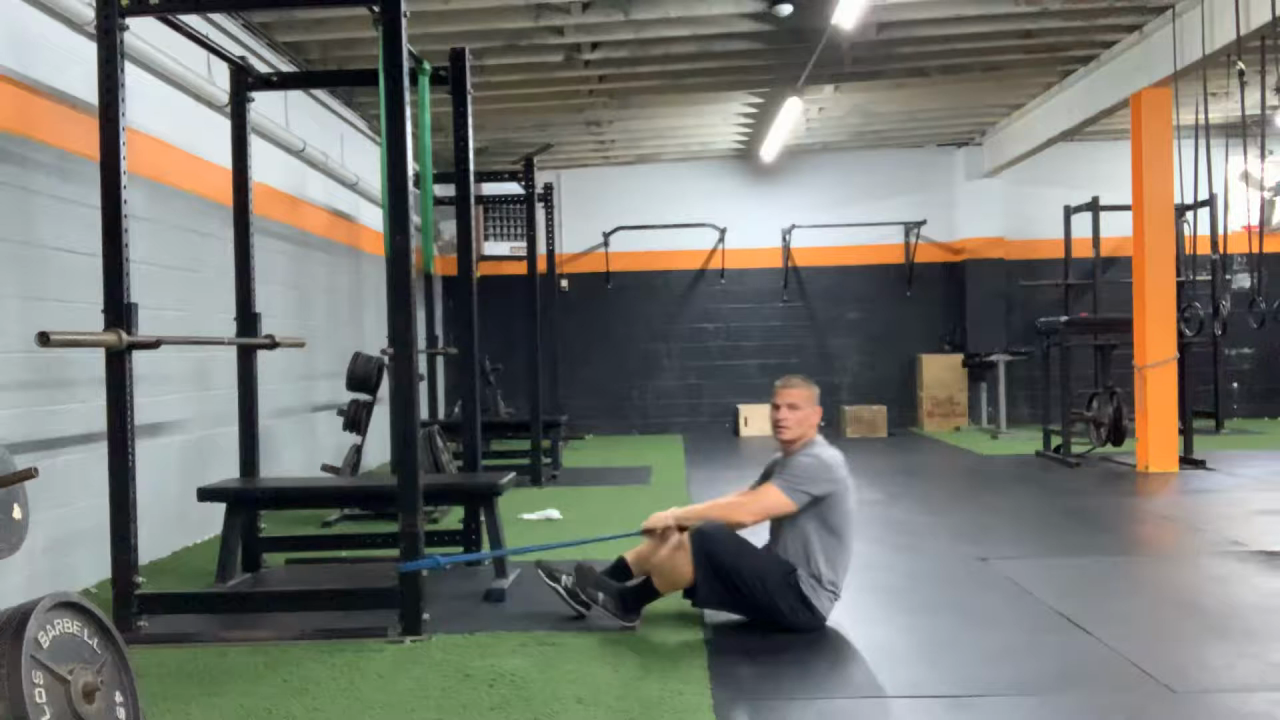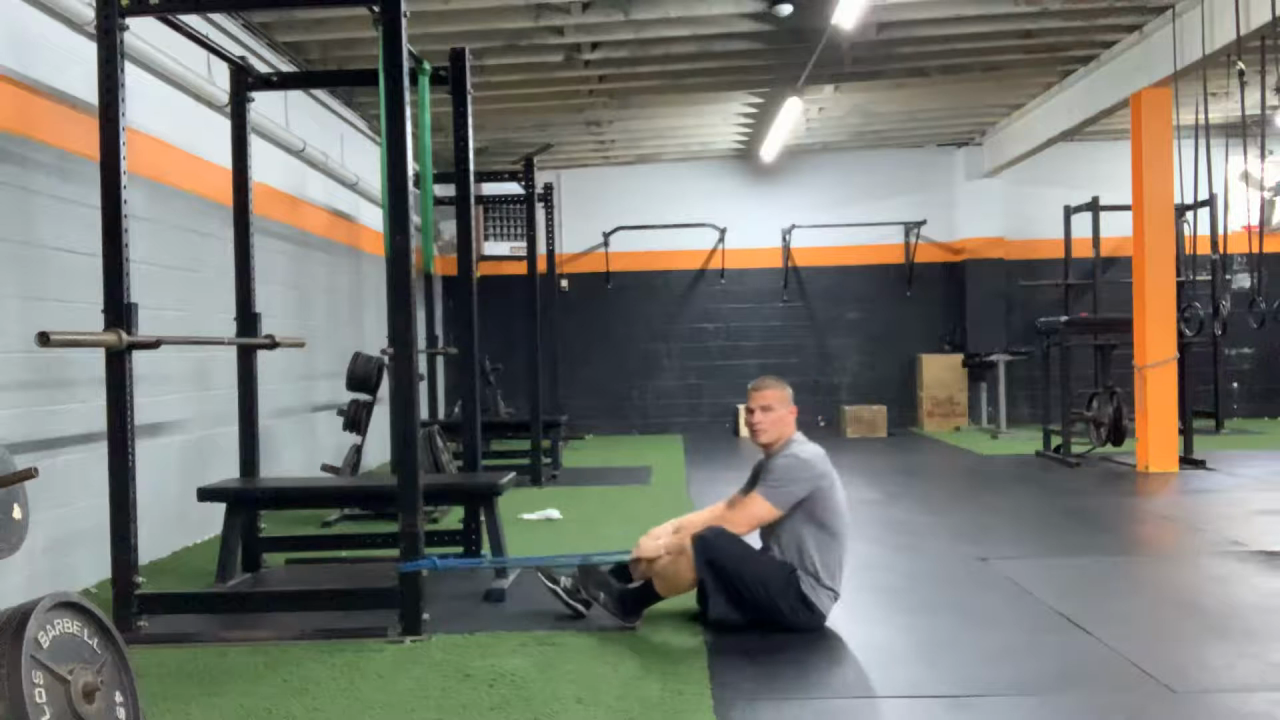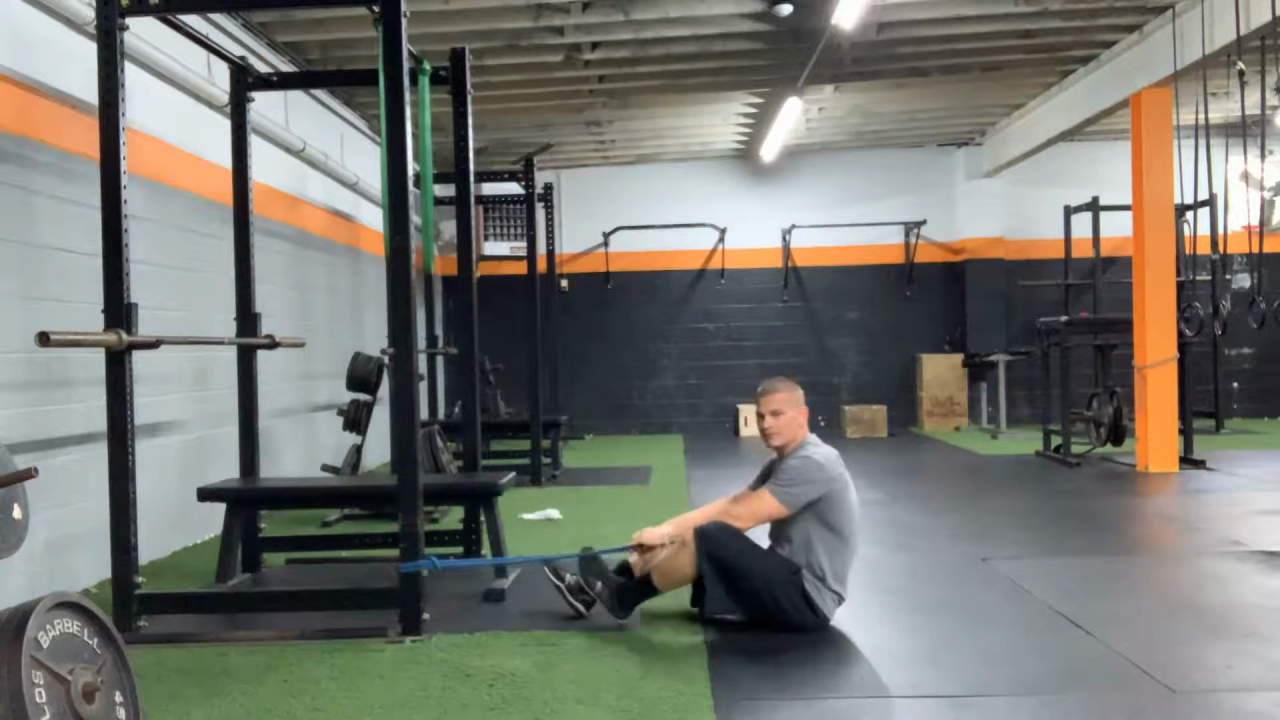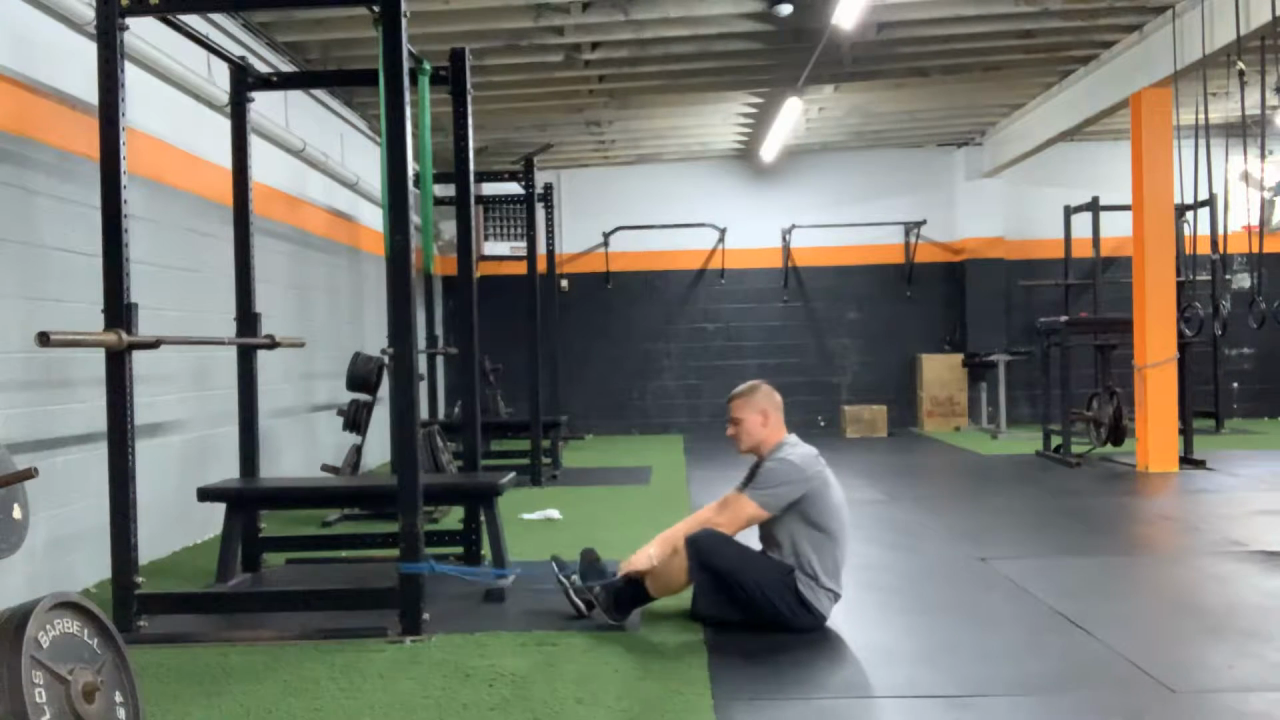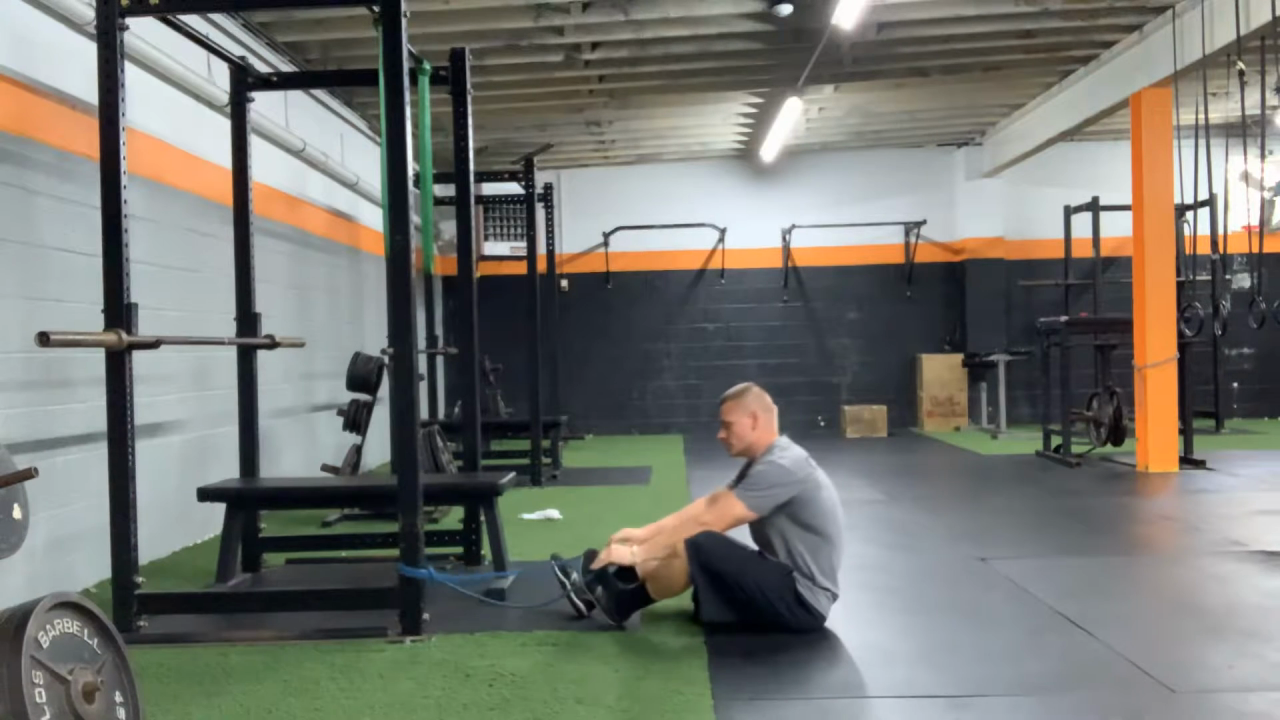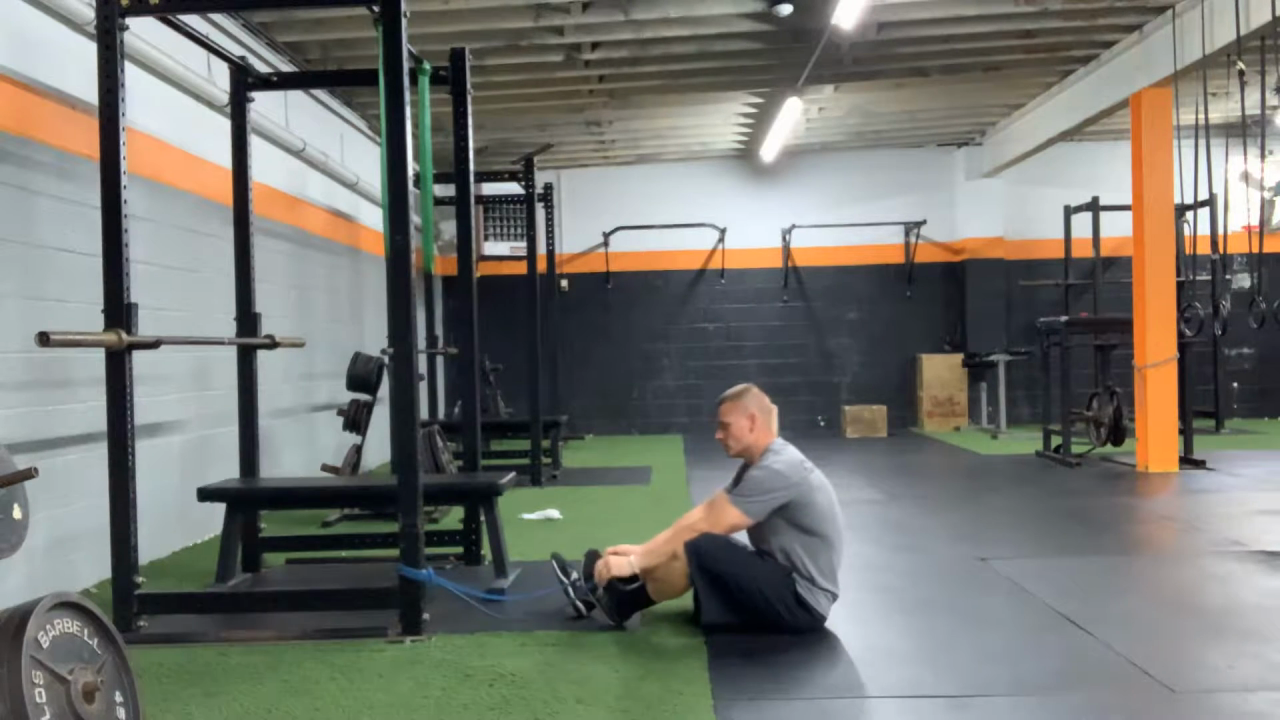
dt=0.4s
person 1, frame 1
left shoulder: (818, 463)
right shoulder: (785, 462)
left elbow: (746, 511)
right elbow: (739, 503)
left wrist: (676, 515)
right wrist: (679, 517)
left hip: (803, 599)
right hip: (785, 578)
left knee: (706, 539)
right knee: (679, 536)
left ankle: (625, 602)
right ankle: (586, 589)
person 1, frame 2
left shoulder: (799, 461)
right shoulder: (772, 462)
left elbow: (736, 523)
right elbow: (726, 509)
left wrist: (665, 545)
right wrist: (669, 529)
left hip: (804, 599)
right hip: (782, 579)
left knee: (705, 544)
right knee: (679, 542)
left ankle: (627, 603)
right ankle: (584, 591)
person 1, frame 3
left shoulder: (812, 463)
right shoulder: (785, 462)
left elbow: (741, 517)
right elbow: (731, 504)
left wrist: (667, 534)
right wrist: (668, 529)
left hip: (807, 600)
right hip: (789, 579)
left knee: (708, 538)
right knee: (683, 541)
left ankle: (622, 598)
right ankle: (590, 590)
person 1, frame 4
left shoulder: (791, 464)
right shoulder: (773, 461)
left elbow: (723, 523)
right elbow: (718, 509)
left wrist: (653, 554)
right wrist: (657, 545)
left hip: (804, 600)
right hip: (786, 579)
left knee: (699, 545)
right knee: (681, 544)
left ankle: (618, 601)
right ankle: (596, 591)
person 1, frame 5
left shoulder: (781, 467)
right shoulder: (765, 462)
left elbow: (709, 521)
right elbow: (708, 505)
left wrist: (635, 553)
right wrist: (644, 533)
left hip: (802, 601)
right hip: (785, 579)
left knee: (697, 547)
right knee: (684, 542)
left ankle: (620, 603)
right ankle: (596, 586)
person 1, frame 6
left shoulder: (777, 471)
right shoulder: (763, 463)
left elbow: (706, 527)
right elbow: (705, 512)
left wrist: (634, 563)
right wrist: (642, 550)
left hip: (801, 602)
right hip: (783, 577)
left knee: (696, 549)
right knee: (680, 545)
left ankle: (620, 604)
right ankle: (600, 589)
